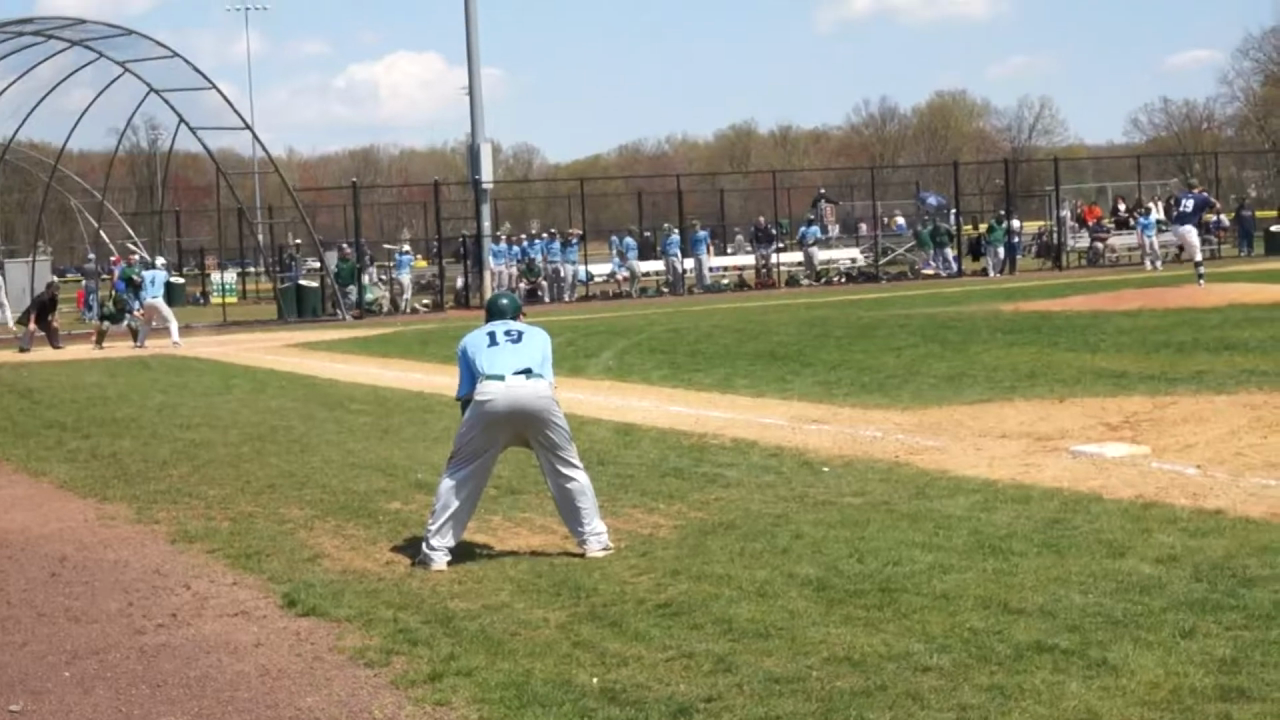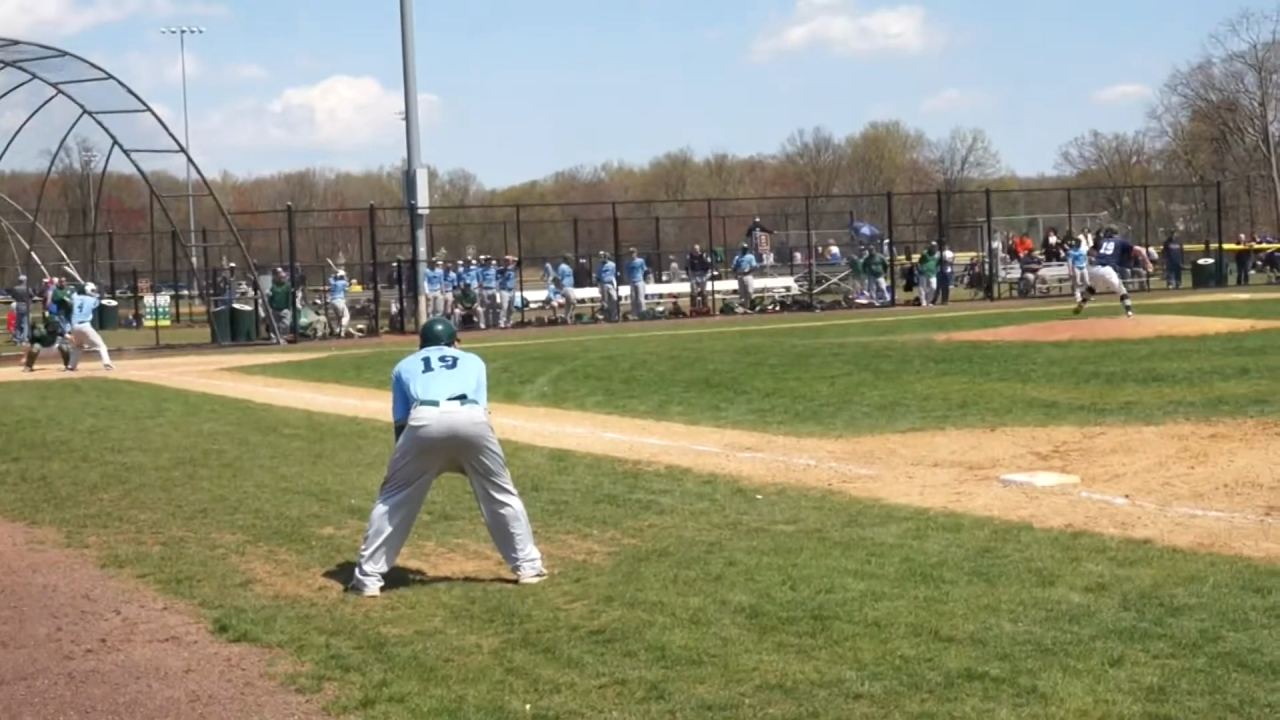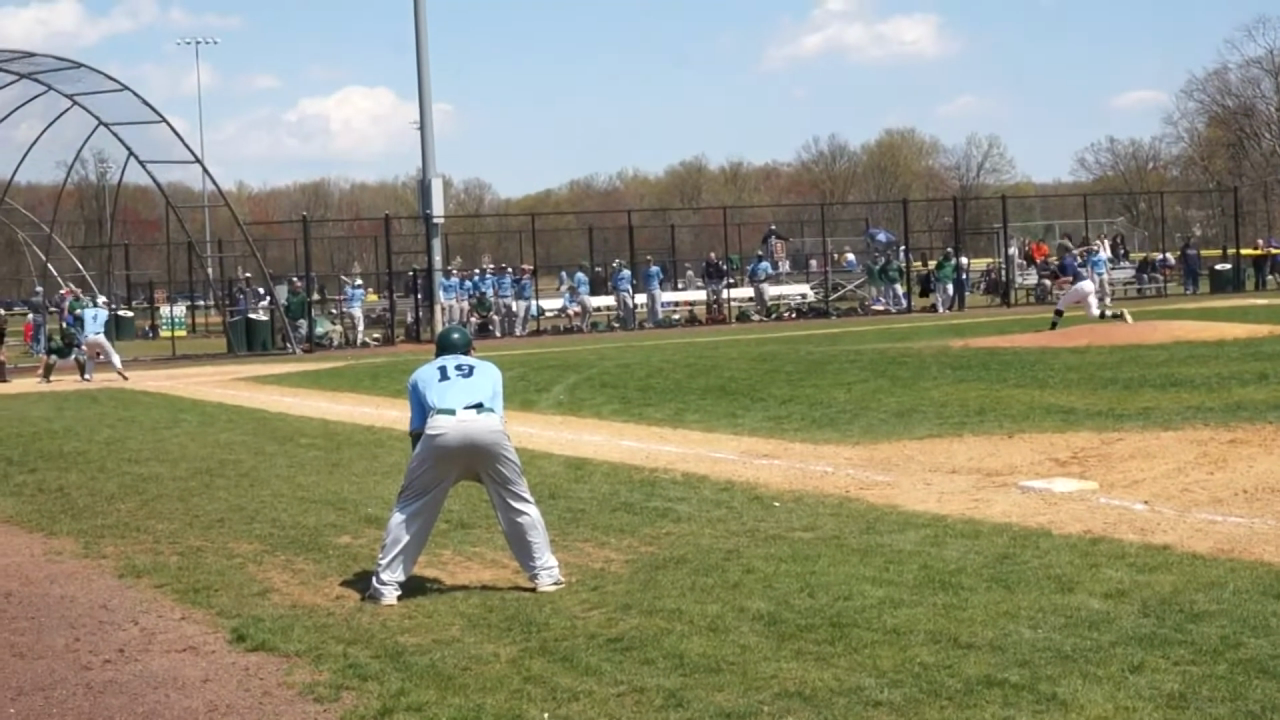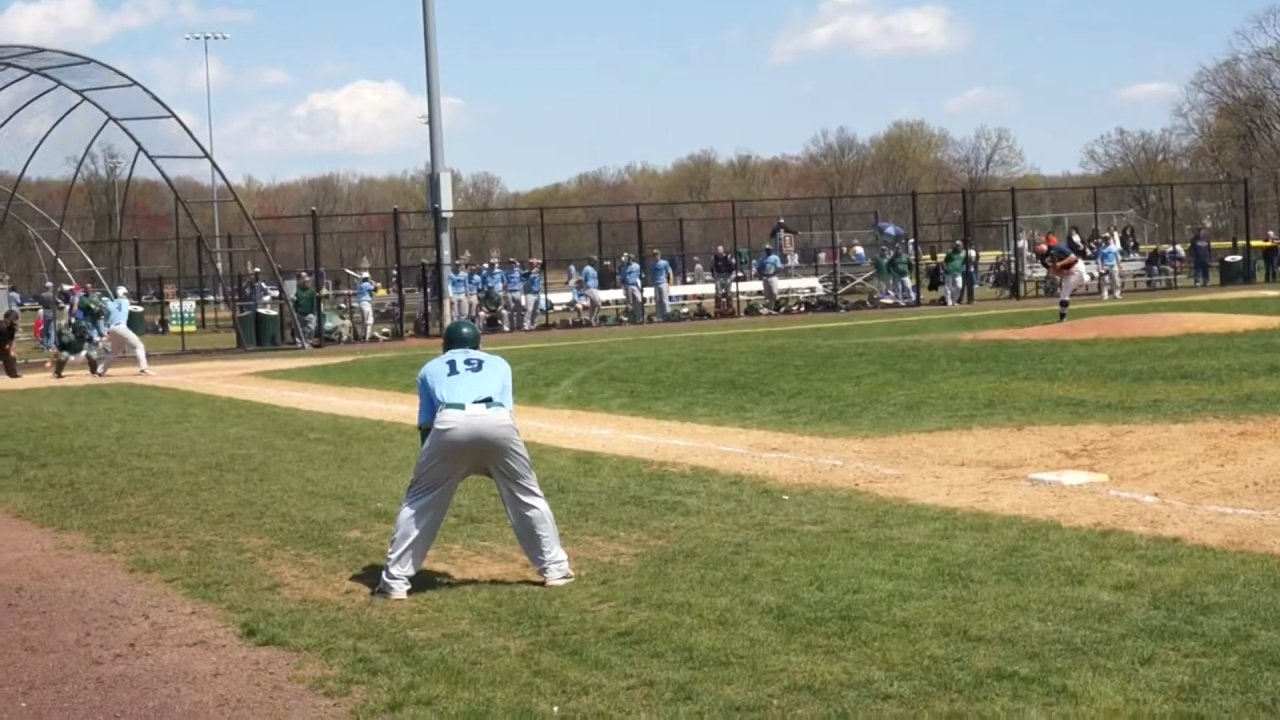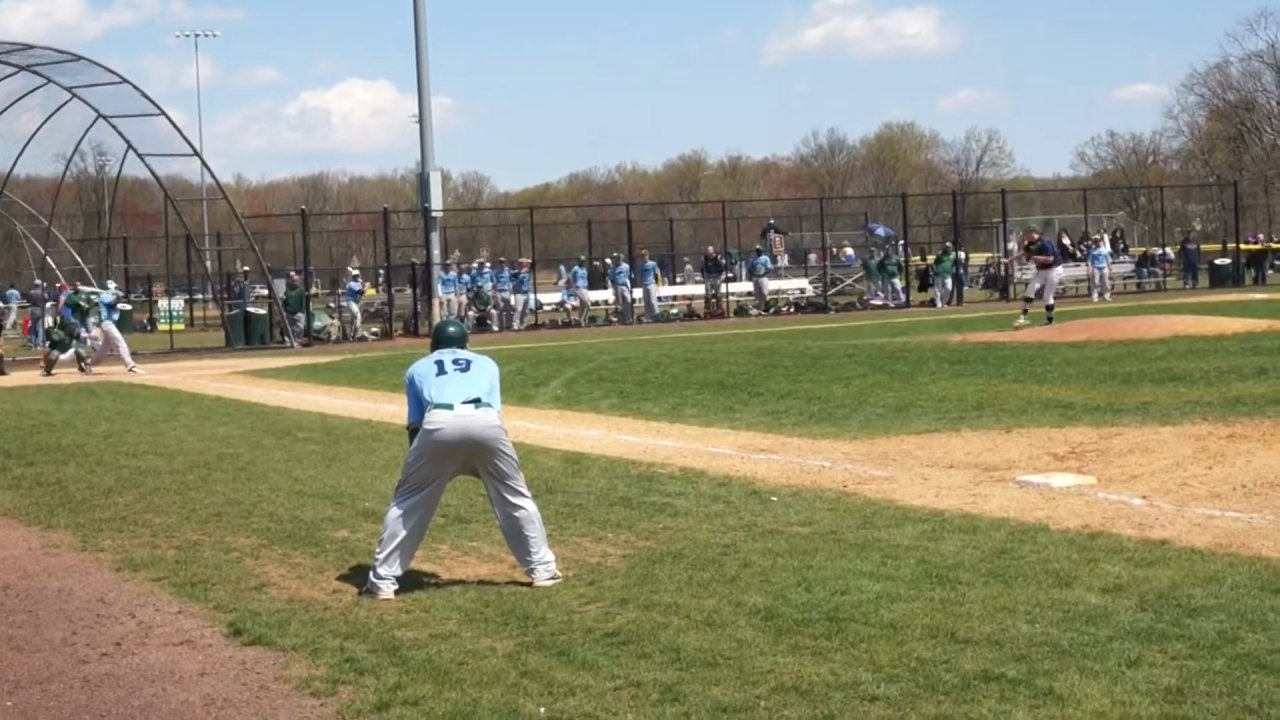
dt=0.4s
person 1, frame 1
left shoulder: (470, 340)
right shoulder: (538, 334)
left elbow: (466, 397)
left wrist: (475, 440)
right wrist: (533, 435)
left hip: (490, 395)
right hip: (537, 394)
left knee: (460, 473)
right knee: (568, 469)
left ankle: (435, 552)
right ankle: (595, 540)
person 1, frame 2
left shoulder: (405, 366)
right shoulder: (473, 360)
left elbow: (401, 422)
left wrist: (411, 465)
right wrist: (467, 462)
left hip: (425, 421)
right hip: (471, 420)
left knee: (394, 498)
right knee: (502, 495)
left ankle: (368, 578)
right ankle: (528, 567)
person 1, frame 3
left shoulder: (421, 374)
right shoulder: (488, 368)
left elbow: (417, 431)
left wrist: (427, 473)
right wrist: (484, 471)
left hip: (440, 429)
right hip: (487, 428)
left knee: (410, 508)
right knee: (518, 503)
left ankle: (385, 587)
right ankle: (545, 575)
person 1, frame 4
left shoulder: (430, 368)
right shoulder: (498, 363)
left elbow: (426, 425)
left wrist: (435, 467)
right wrist: (494, 465)
left hip: (450, 424)
right hip: (497, 421)
left knee: (420, 502)
right knee: (527, 497)
left ankle: (395, 581)
right ankle: (555, 568)
person 1, frame 5
left shoulder: (418, 368)
right shoulder: (486, 363)
left elbow: (415, 425)
left wrist: (423, 468)
right wrist: (482, 466)
left hip: (439, 425)
right hip: (485, 423)
left knee: (408, 502)
right knee: (516, 496)
left ankle: (383, 580)
right ankle: (542, 569)
